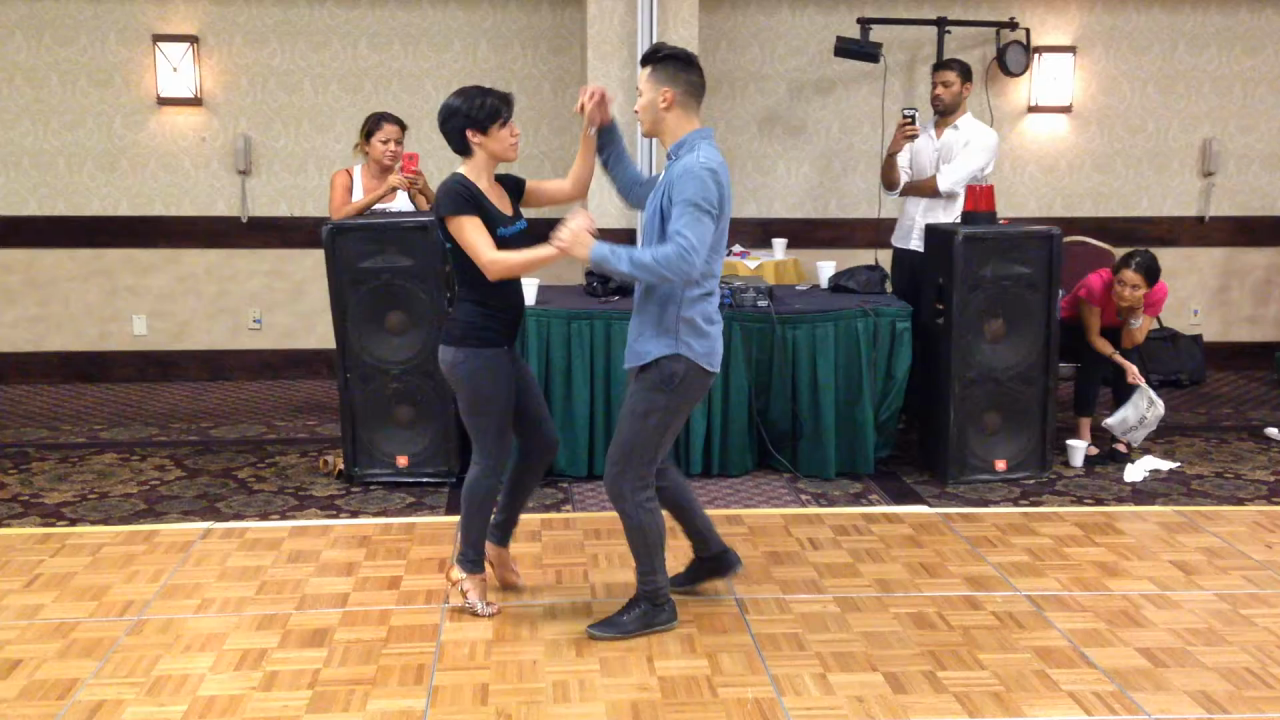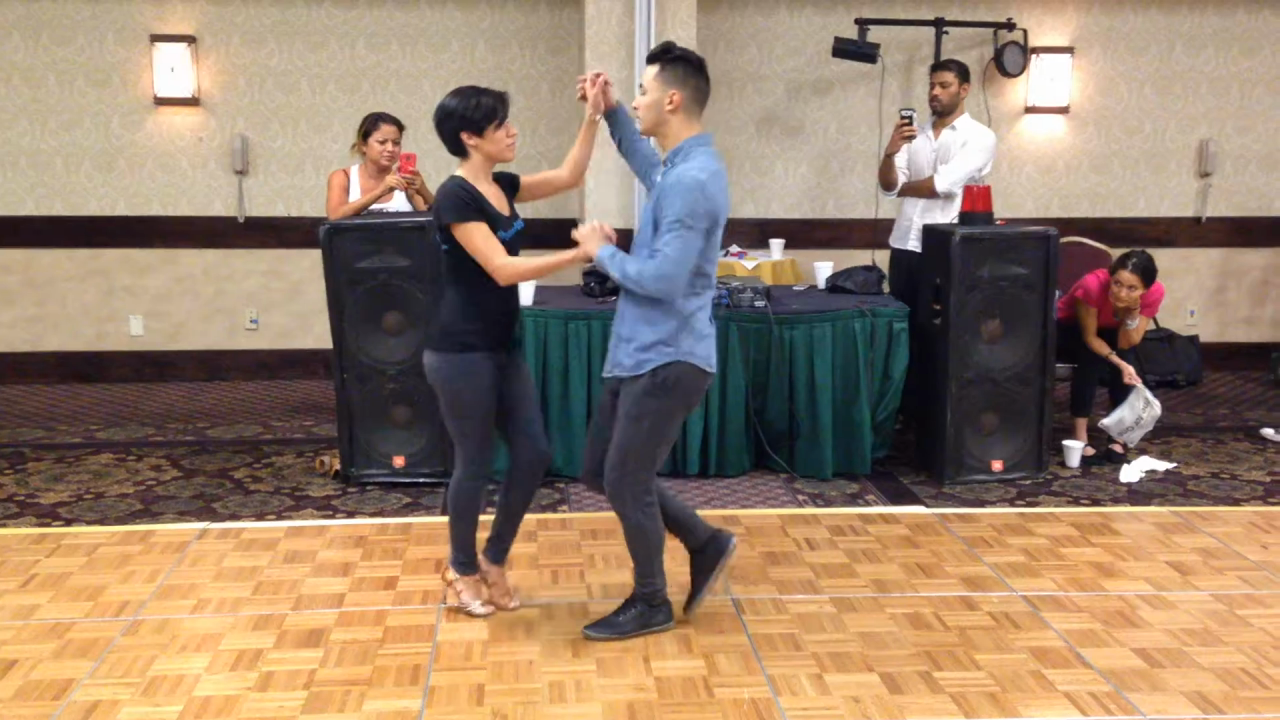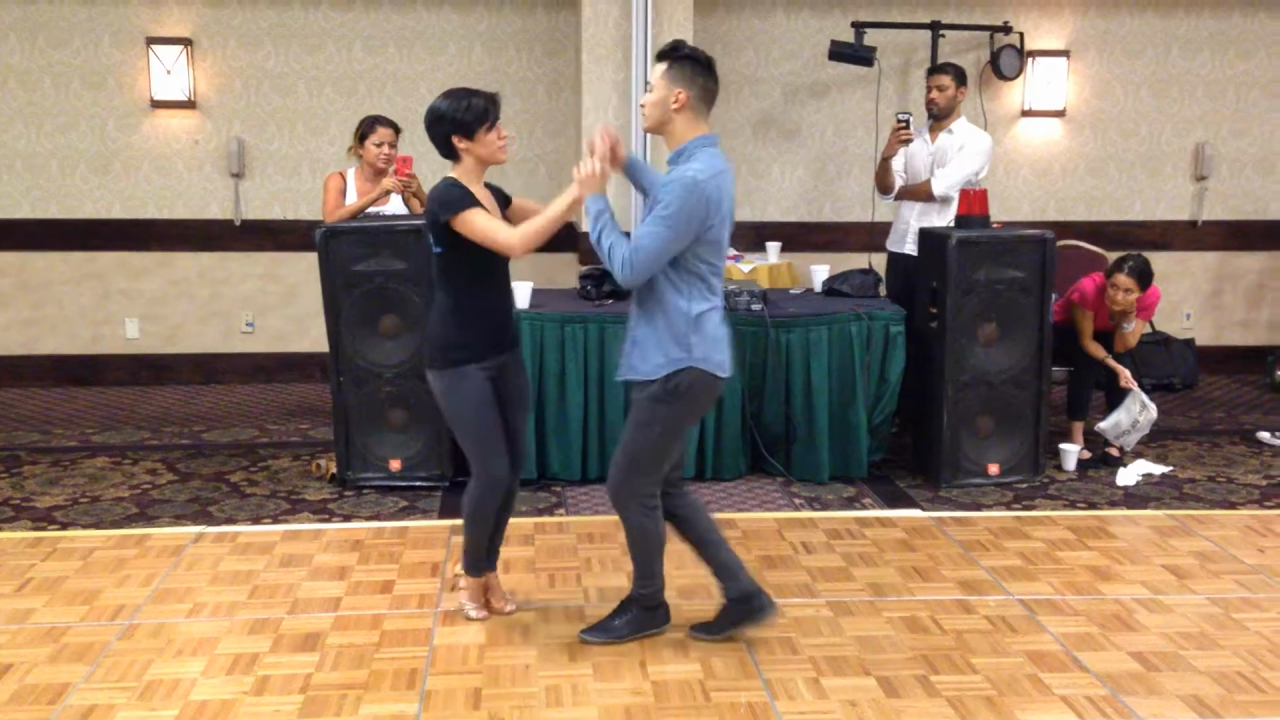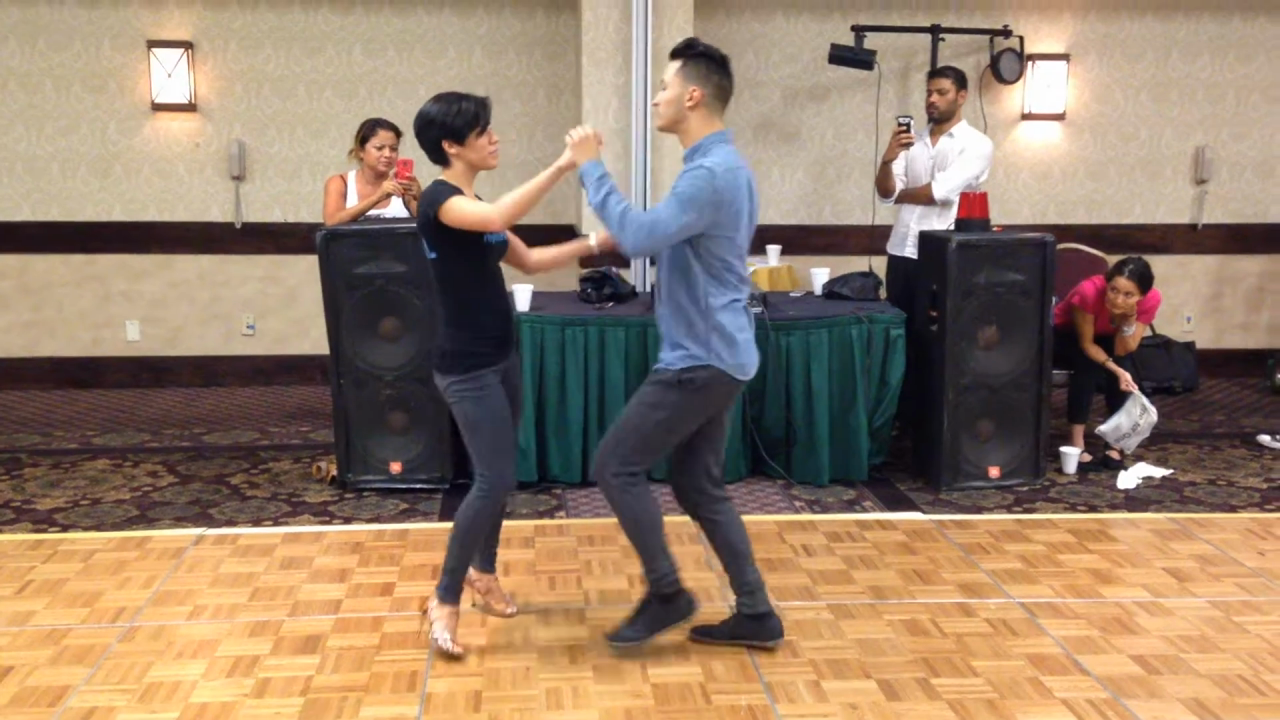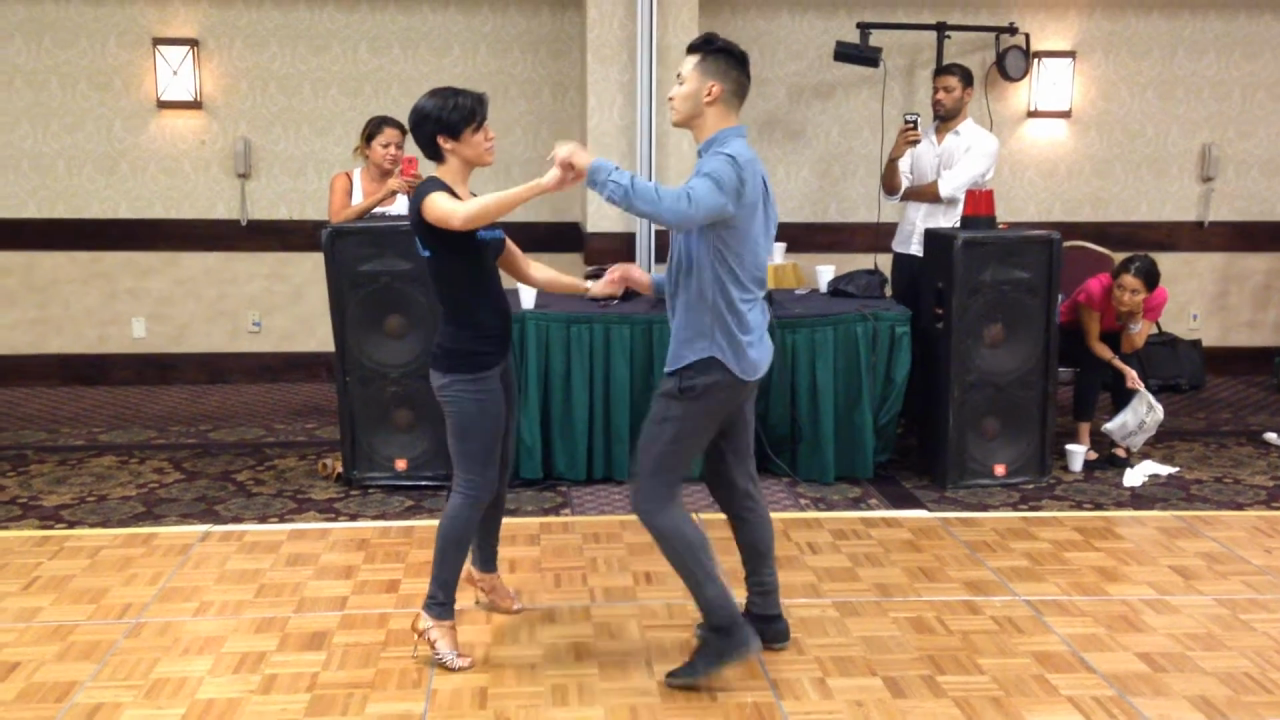
dt=0.2s
person 1, frame 1
left shoulder: (697, 169)
right shoulder: (684, 165)
left elbow: (684, 262)
right elbow: (640, 194)
left wrist: (597, 251)
right wrist: (605, 133)
left hip: (677, 352)
right hip: (662, 347)
left knee: (625, 477)
right knee: (647, 463)
left ankle: (653, 601)
right ankle: (711, 552)
person 1, frame 2
left shoulder: (693, 180)
right shoulder: (680, 166)
left elbow: (664, 282)
right elbow: (649, 170)
left wrist: (601, 252)
right wrist: (612, 114)
left hip: (667, 360)
right hip: (639, 355)
left knee: (625, 483)
right knee: (601, 473)
left ankle: (650, 603)
right ankle: (704, 542)
person 1, frame 3
left shoulder: (695, 181)
right shoulder: (696, 168)
left elbow: (629, 266)
left wrist: (598, 202)
right wrist: (627, 167)
left hip: (679, 363)
right hip: (673, 359)
left knee: (632, 488)
right knee: (663, 489)
left ankle: (646, 605)
right ankle: (743, 594)
person 1, frame 4
left shoulder: (713, 172)
right shoulder: (717, 164)
left elbow: (641, 233)
left wrist: (591, 171)
right wrist: (648, 245)
left hip: (701, 359)
right hip: (721, 354)
left knee: (615, 465)
right knee: (701, 486)
left ankle: (664, 594)
right ankle: (755, 615)
person 1, frame 5
left shoulder: (730, 164)
right shoulder: (730, 162)
left elbow: (676, 208)
left wrist: (594, 168)
right wrist: (656, 284)
left hip: (711, 358)
right hip: (733, 354)
left knee: (652, 494)
right knee: (737, 488)
left ankle: (724, 627)
right ankle: (765, 618)
person 2, frame 1
left shoulder: (506, 187)
right shoulder: (456, 193)
left elbow: (575, 189)
right elbow: (491, 263)
left wrist: (591, 132)
right wrist: (560, 247)
left hip: (499, 345)
right hip: (474, 348)
left knee: (541, 442)
right knee: (492, 456)
left ankle: (496, 542)
right ankle: (468, 567)
person 2, frame 2
left shoulder: (500, 187)
right shoulder: (455, 197)
left elbow: (567, 177)
right elbow: (505, 270)
left wrist: (591, 119)
right wrist: (579, 253)
left hip: (504, 349)
right hip: (460, 352)
left knee: (533, 457)
right knee: (474, 462)
left ankle: (494, 563)
right ankle: (461, 569)
person 2, frame 3
left shoulder: (489, 194)
right shoulder: (448, 198)
left elbow: (541, 223)
right elbow: (516, 243)
left wrist: (589, 185)
right wrist: (579, 187)
left hip: (504, 354)
right hip: (458, 362)
left knee: (509, 470)
right knee: (490, 471)
left ankle: (486, 571)
right ankle: (471, 572)
person 2, frame 4
left shoulder: (479, 207)
right shoulder: (439, 200)
left elbow: (524, 257)
right elbow: (498, 217)
left wrist: (590, 244)
right wrist: (560, 167)
left hip: (499, 358)
right hip: (466, 367)
left knee: (500, 473)
right knee: (492, 481)
left ankle: (482, 571)
right ankle: (444, 600)
person 2, frame 5
left shoulder: (480, 204)
right shoulder: (430, 196)
left elbow: (522, 269)
right elbow: (463, 219)
left wrist: (590, 287)
right wrist: (542, 182)
left hip: (492, 360)
right hip: (464, 368)
left knee: (495, 472)
right knee: (473, 486)
left ankle: (483, 568)
right ankle: (435, 616)
person 3, frame 1
left shoulder: (982, 136)
right shoulder: (918, 132)
left elbow: (946, 183)
right elbow: (890, 185)
left wrist: (905, 186)
right wrist: (892, 152)
right hip: (906, 245)
right ankle: (909, 405)
person 3, frame 2
left shoulder: (979, 137)
right shoulder: (915, 133)
left elbow: (944, 184)
right elbow: (887, 187)
left wrist: (902, 187)
right wrist: (889, 153)
right hip: (904, 245)
right ankle: (906, 405)
person 3, frame 3
left shoulder: (976, 140)
right shoulder: (912, 136)
left elbow: (941, 188)
right elbow: (885, 190)
left wrist: (900, 190)
right wrist: (887, 157)
right hip: (901, 249)
right ankle: (903, 408)
person 3, frame 4
left shoulder: (977, 144)
right shoulder: (913, 140)
left elbow: (941, 191)
right elbow: (885, 193)
left wrist: (899, 194)
right wrist: (887, 160)
right hip: (901, 252)
right ankle: (904, 413)
person 3, frame 5
left shoulder: (983, 141)
right shoulder: (919, 137)
left elbow: (947, 189)
right elbow: (890, 190)
left wrist: (906, 191)
right wrist: (894, 157)
right hip: (906, 250)
right knee: (906, 334)
right ankle: (909, 412)
person 4, frame 1
left shoulder: (1158, 292)
right shoulder: (1095, 284)
left elbow: (1129, 344)
right elbow: (1092, 337)
left wrist: (1137, 310)
right wrist: (1123, 363)
left hip: (1113, 332)
right hip: (1072, 330)
left knee: (1129, 355)
right knee: (1095, 356)
right ankle: (1083, 436)
person 4, frame 2
left shoulder: (1154, 293)
right shoulder: (1092, 285)
left elbow: (1125, 344)
right elbow: (1089, 337)
left wrist: (1133, 311)
right wrist: (1119, 364)
left hip: (1109, 332)
right hip: (1068, 330)
left knee: (1126, 356)
right knee: (1092, 358)
right ankle: (1079, 437)
person 4, frame 3
left shoulder: (1151, 296)
right shoulder: (1089, 288)
left elbow: (1122, 348)
right elbow: (1085, 341)
left wrist: (1130, 314)
right wrist: (1115, 367)
left hip: (1105, 336)
right hip: (1064, 334)
left knee: (1122, 359)
right knee: (1088, 361)
right ankle: (1076, 441)
person 4, frame 4
left shoulder: (1151, 299)
right shoulder: (1089, 291)
left elbow: (1123, 351)
right elbow: (1086, 344)
left wrist: (1130, 317)
right wrist: (1116, 370)
left hip: (1106, 339)
right hip: (1064, 337)
left knee: (1123, 363)
right knee: (1089, 364)
right ankle: (1077, 443)
person 4, frame 5
left shoulder: (1157, 297)
right shoulder: (1095, 289)
left elbow: (1129, 348)
right elbow: (1092, 341)
left wrist: (1136, 315)
right wrist: (1123, 368)
left hip: (1112, 337)
right hip: (1070, 335)
left knee: (1128, 360)
right knee: (1095, 362)
right ankle: (1083, 442)
